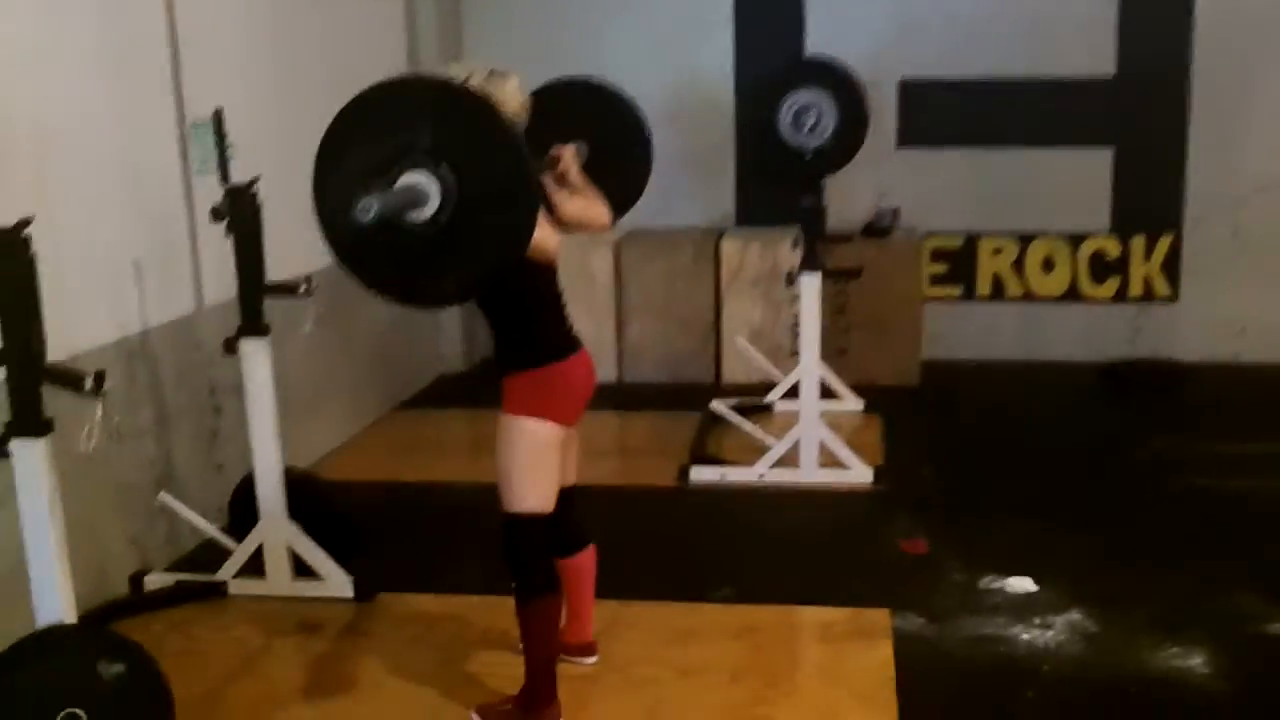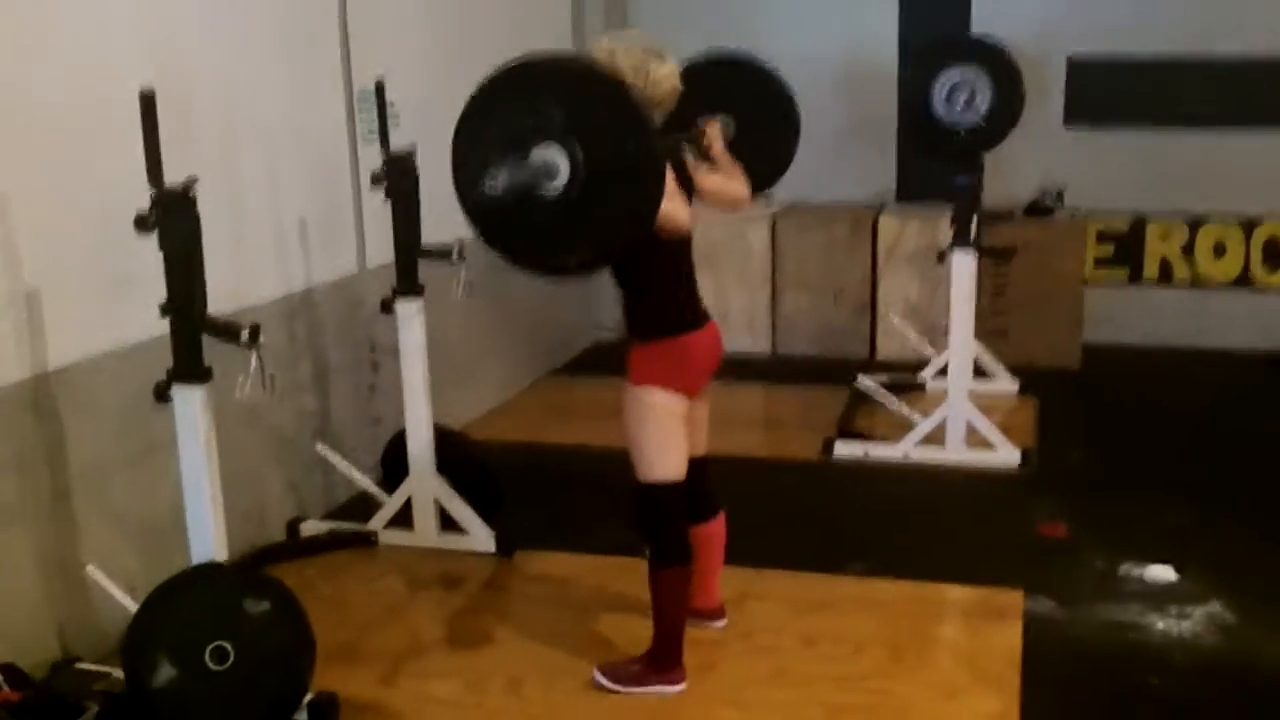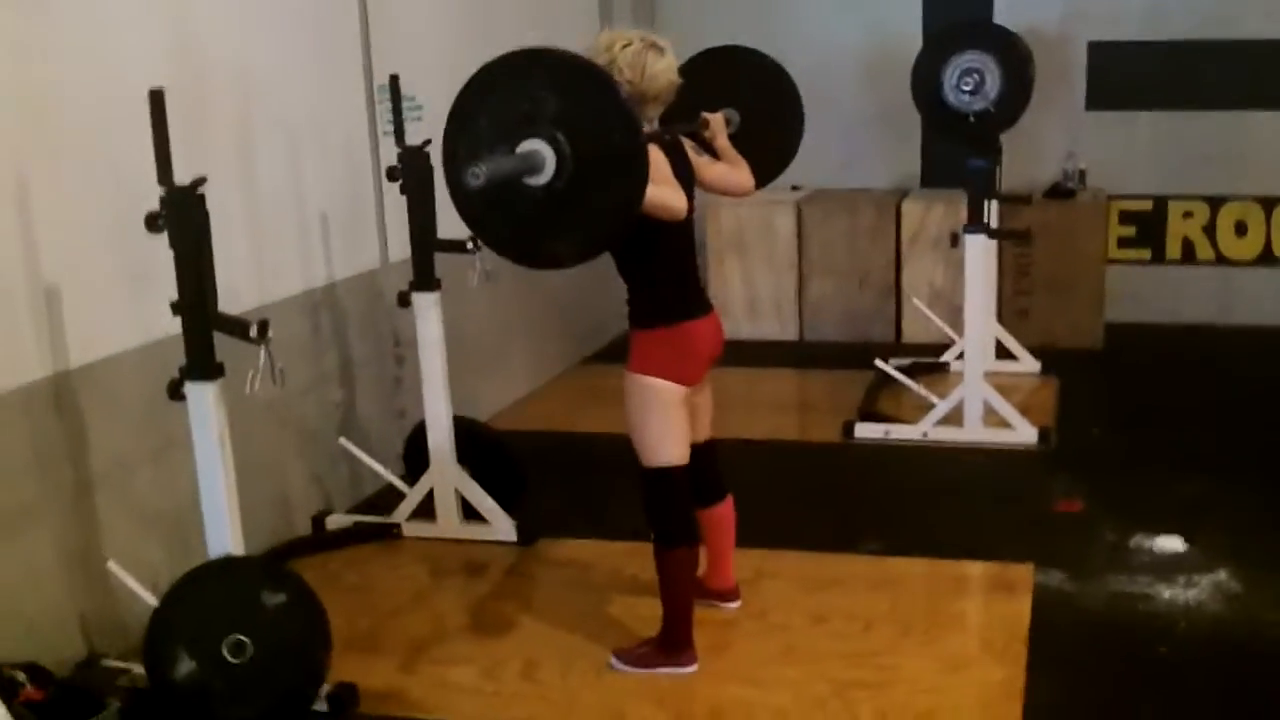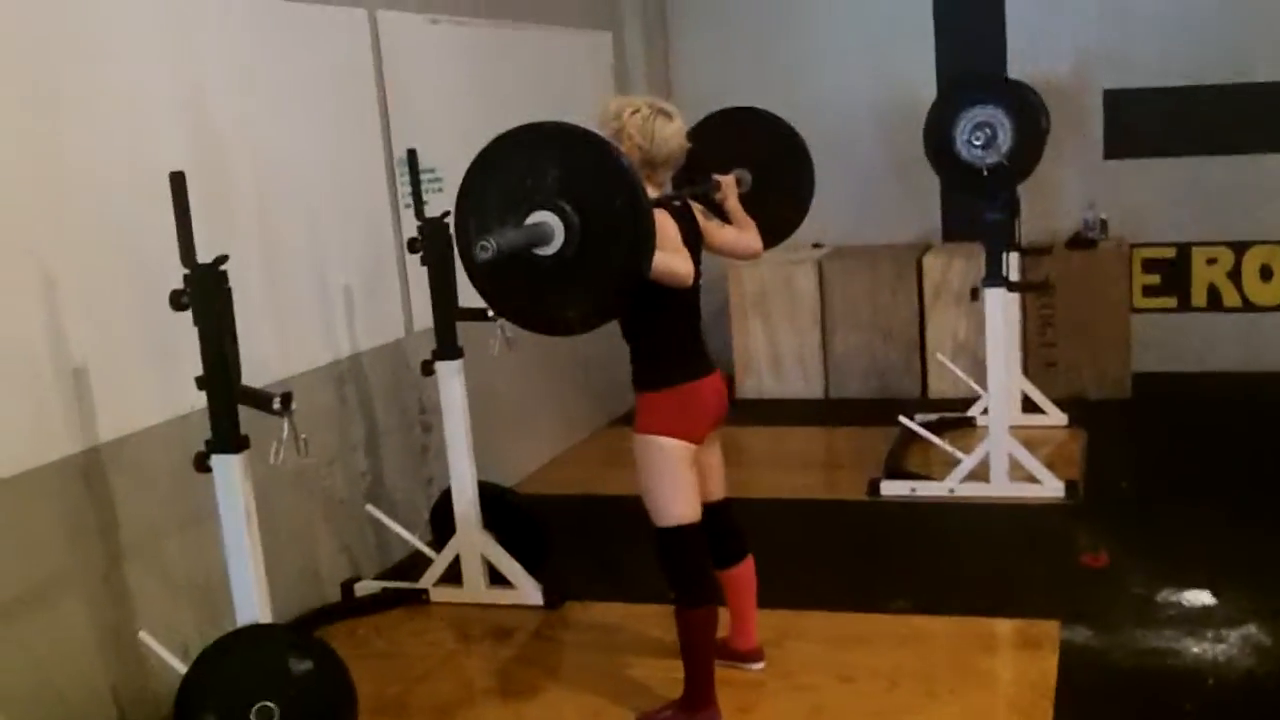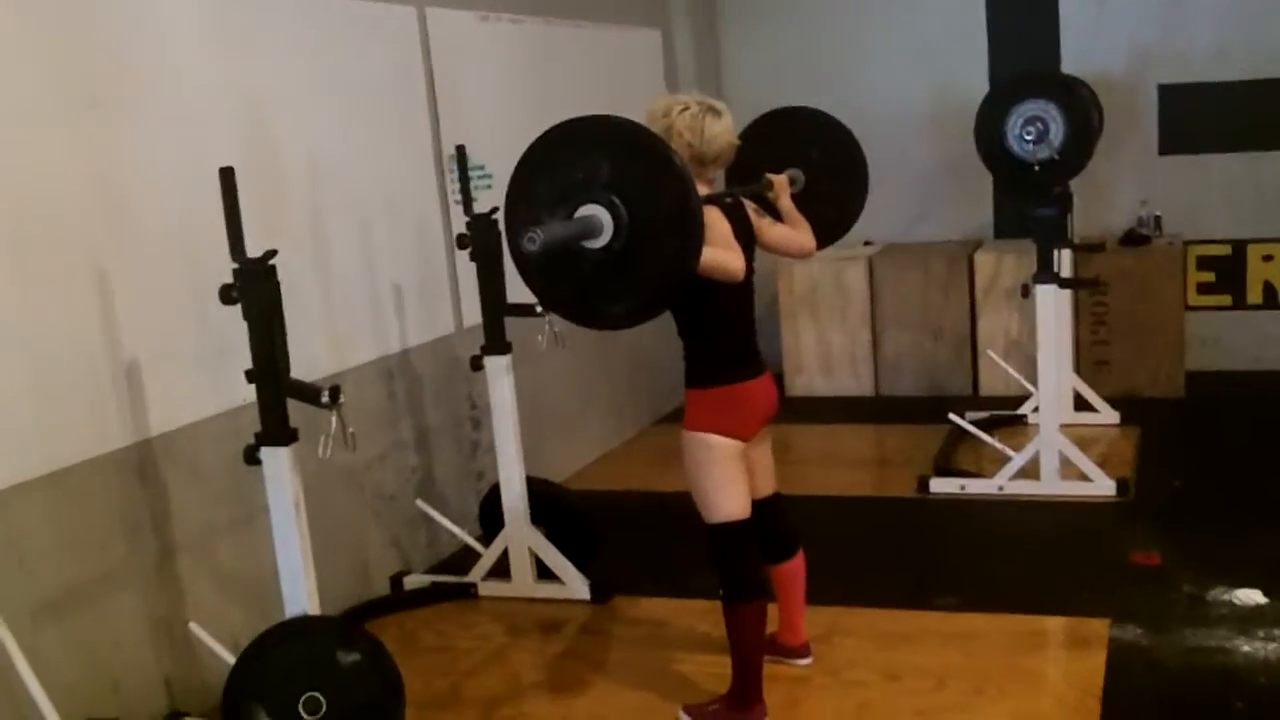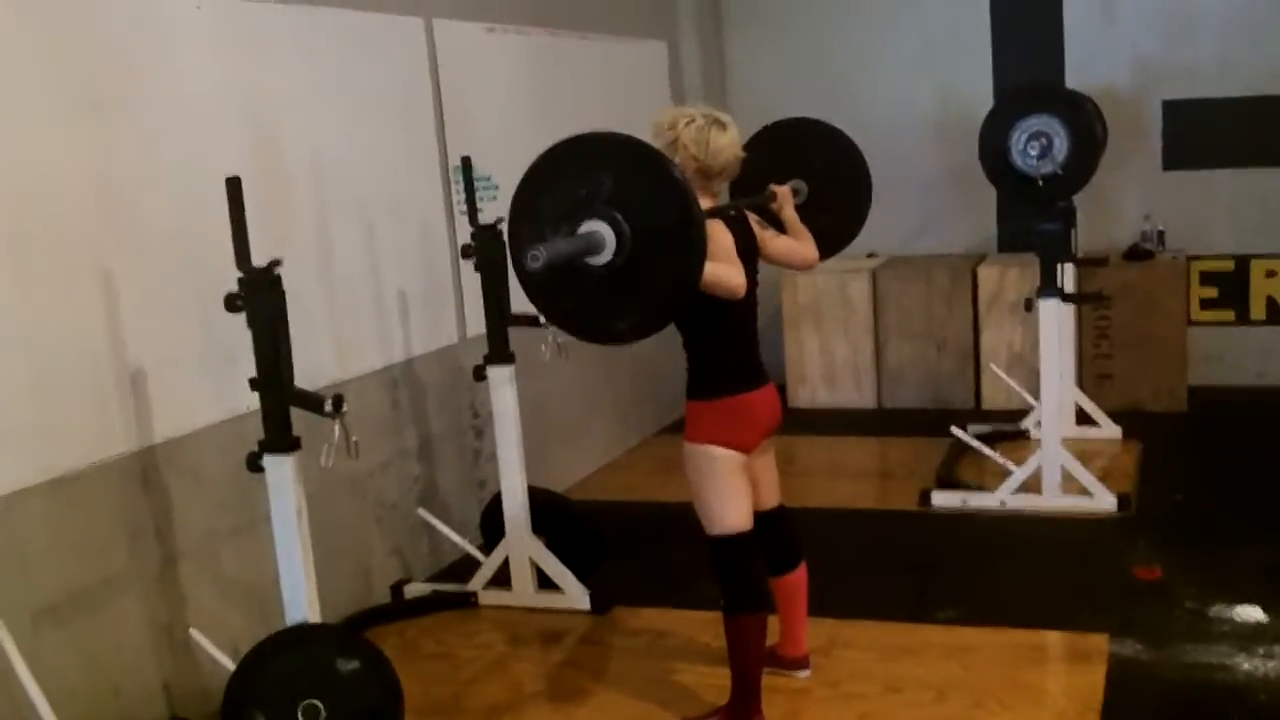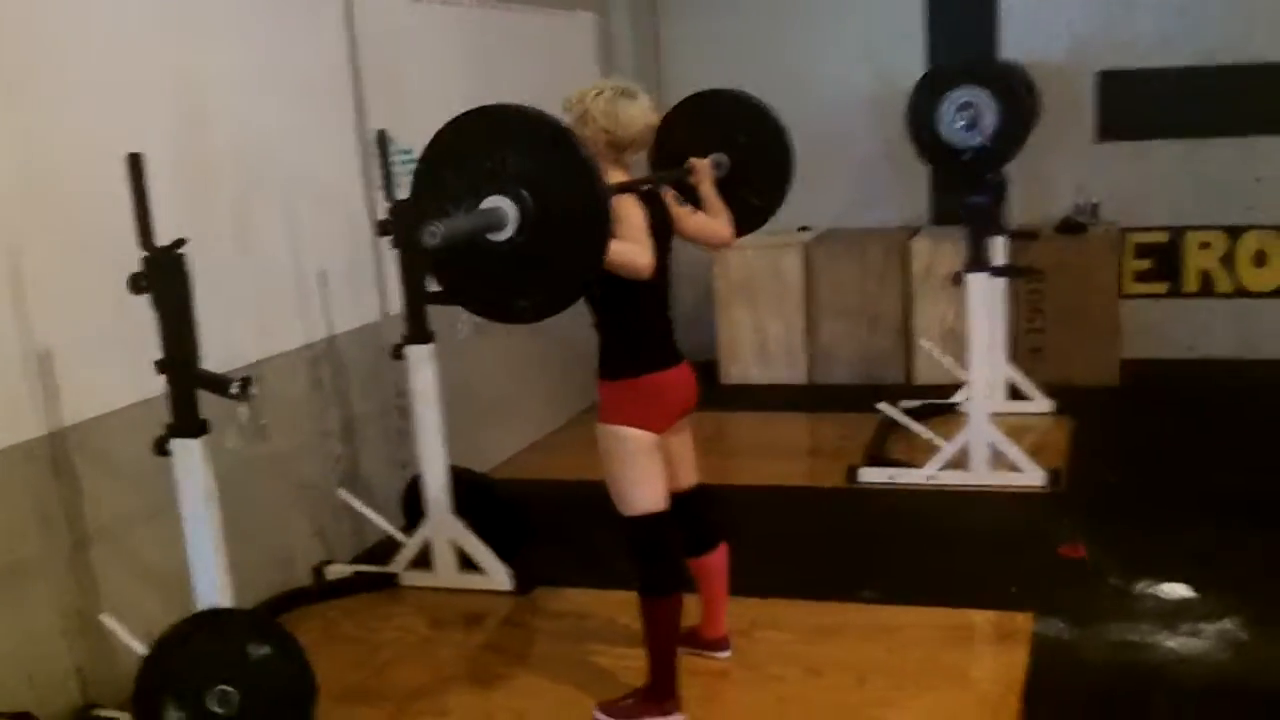
dt=0.4s
person 1, frame 1
right shoulder: (529, 178)
left elbow: (546, 244)
right elbow: (600, 215)
right wrist: (570, 170)
left hip: (538, 380)
right hip: (566, 365)
left knee: (526, 538)
right knee: (559, 514)
right ankle: (577, 634)
person 1, frame 2
right shoulder: (673, 154)
left elbow: (677, 216)
right elbow: (739, 192)
right wrist: (716, 145)
left hip: (664, 350)
right hip: (695, 336)
left knee: (660, 504)
right knee: (692, 482)
left ankle: (664, 662)
right ankle: (706, 599)
person 1, frame 3
right shoulder: (674, 146)
left elbow: (672, 204)
right elbow: (742, 181)
right wrist: (719, 135)
left hip: (664, 338)
right hip: (698, 324)
left knee: (665, 489)
right knee: (700, 465)
left ankle: (675, 644)
right ankle: (720, 580)
person 1, frame 4
right shoulder: (684, 209)
left elbow: (679, 270)
right elbow: (751, 244)
right wrist: (730, 198)
left hip: (669, 400)
right hip: (703, 386)
left knee: (681, 548)
right knee: (717, 522)
right ankle: (744, 641)
person 1, frame 5
left shoulder: (695, 215)
right shoulder: (736, 207)
left elbow: (730, 266)
right elbow: (804, 242)
right wrist: (782, 196)
left hip: (718, 398)
right hip: (753, 384)
left knee: (732, 545)
right knee: (768, 517)
right ankle: (792, 637)
person 1, frame 6
left shoulder: (700, 228)
right shoulder: (740, 220)
left elbow: (731, 283)
right elbow: (807, 255)
right wrist: (787, 208)
left hip: (721, 410)
right hip: (757, 396)
left knee: (735, 556)
right knee: (773, 529)
right ankle: (792, 649)
person 1, frame 7
left shoulder: (618, 204)
right shoulder: (657, 196)
left elbow: (639, 262)
right elbow: (723, 232)
right wrist: (705, 183)
left hip: (633, 390)
right hip: (672, 376)
left knee: (650, 538)
right knee: (692, 509)
right ankle: (713, 630)
